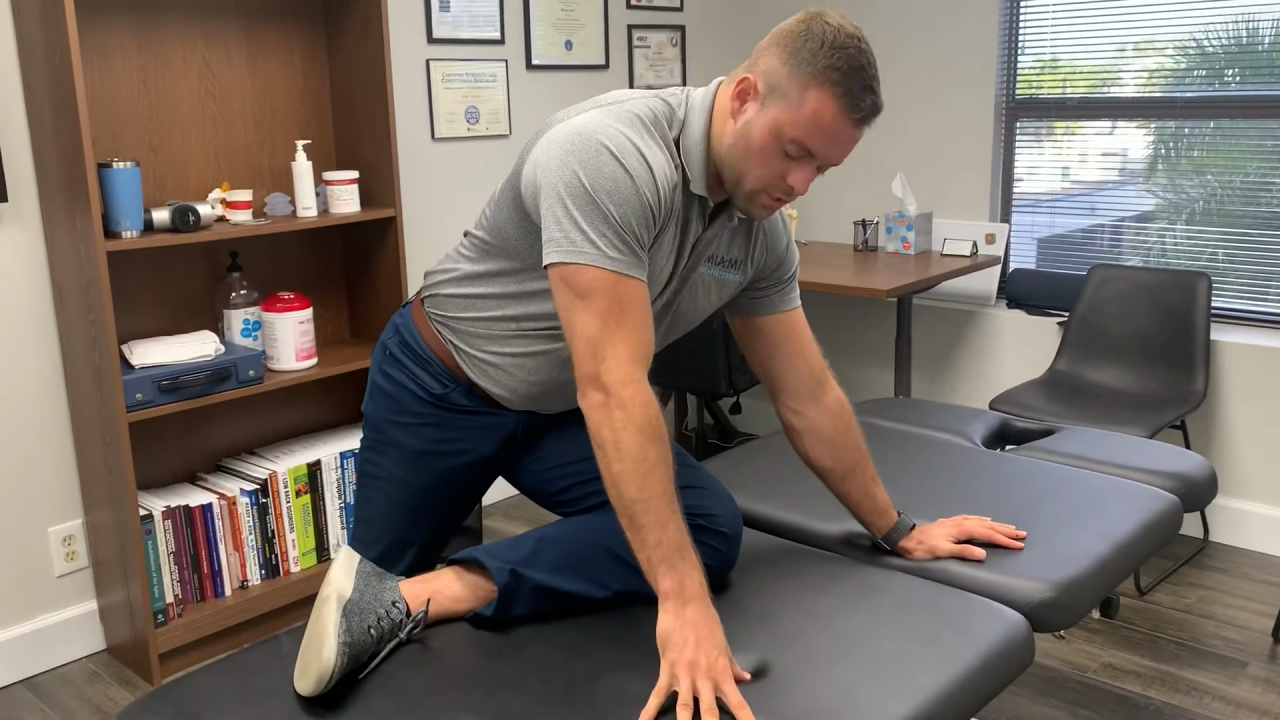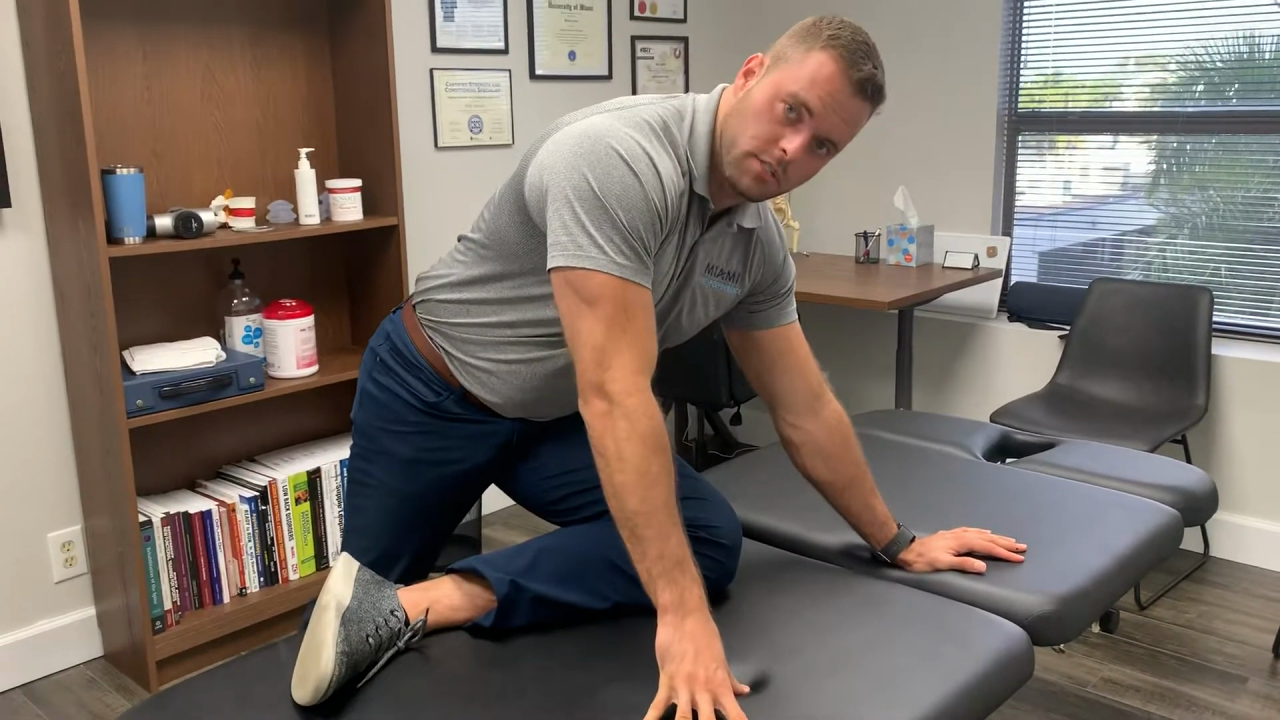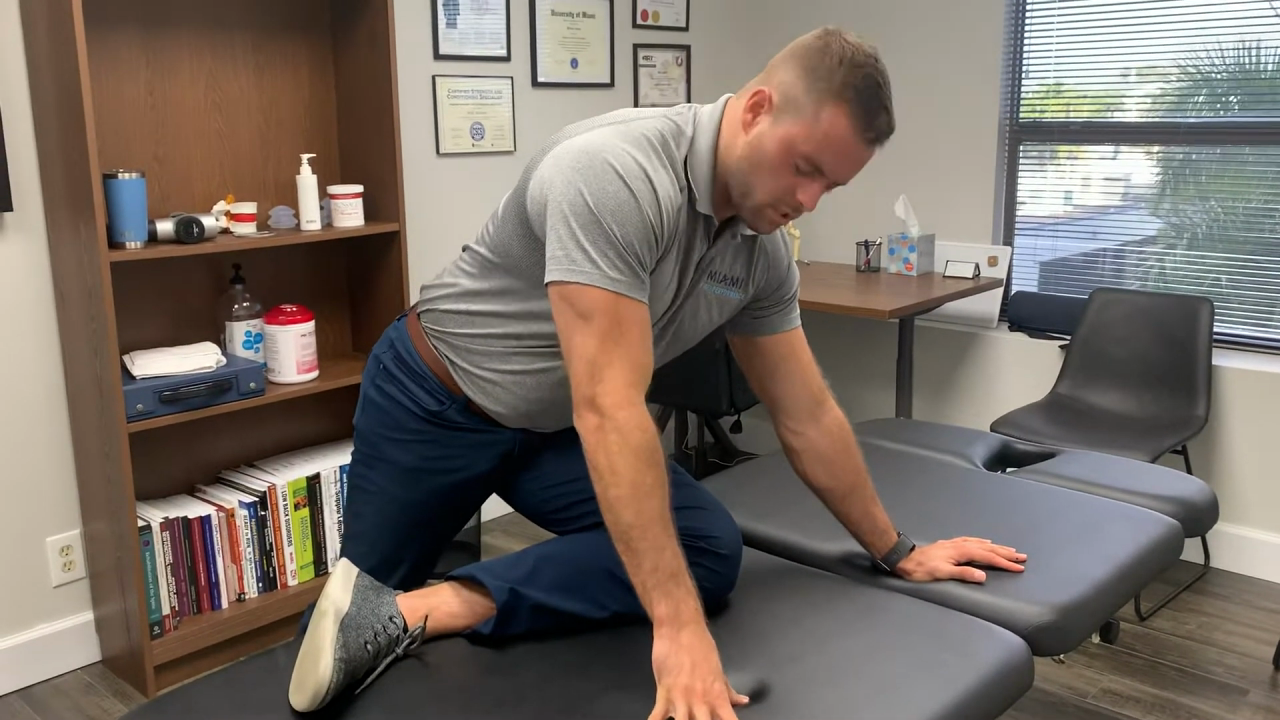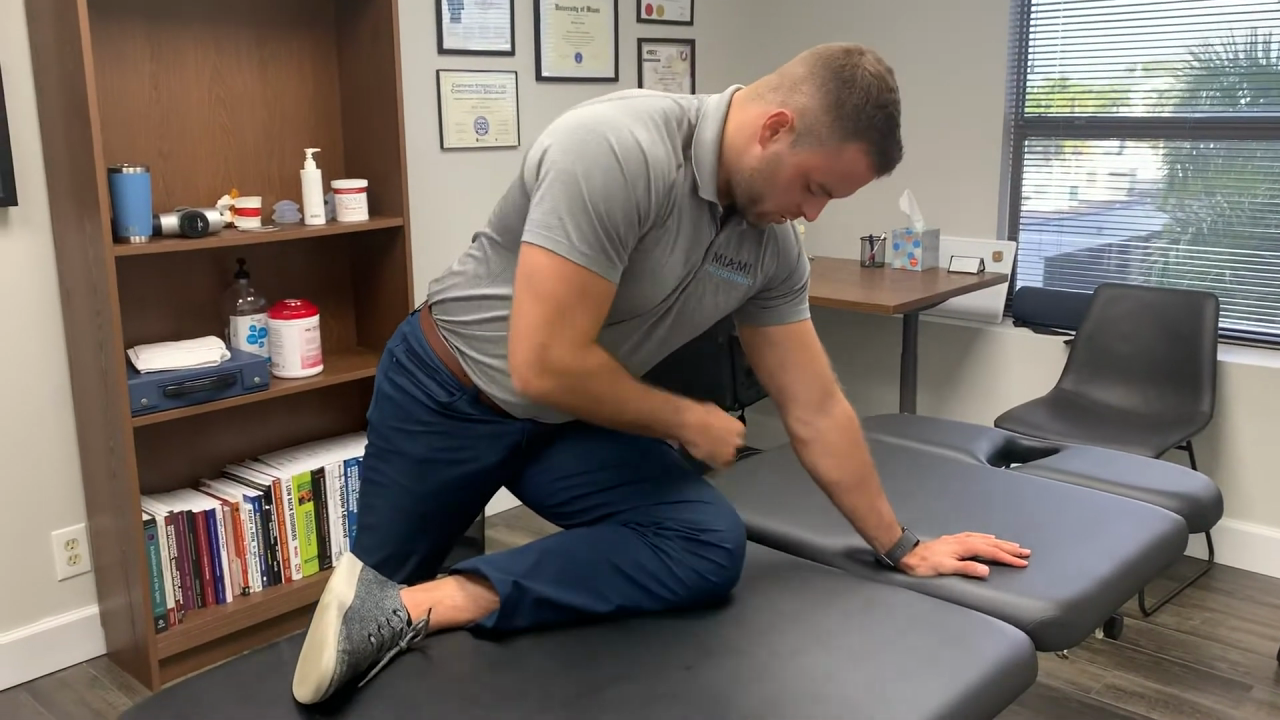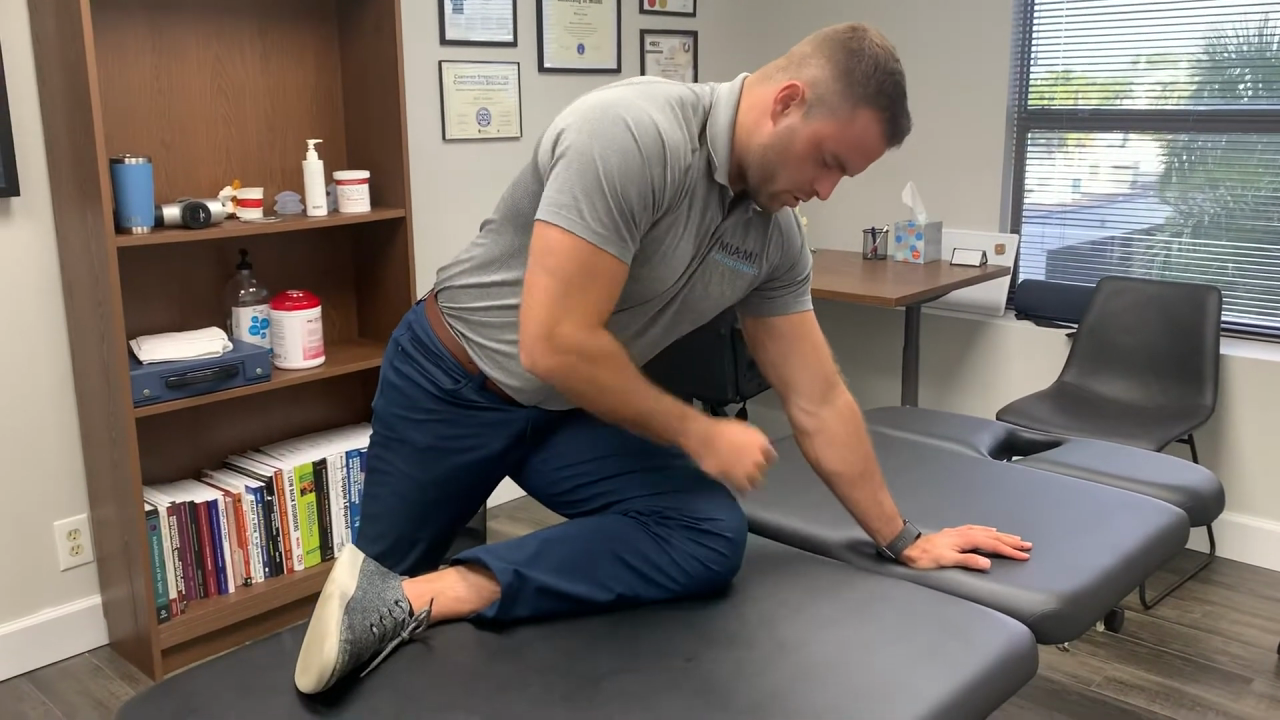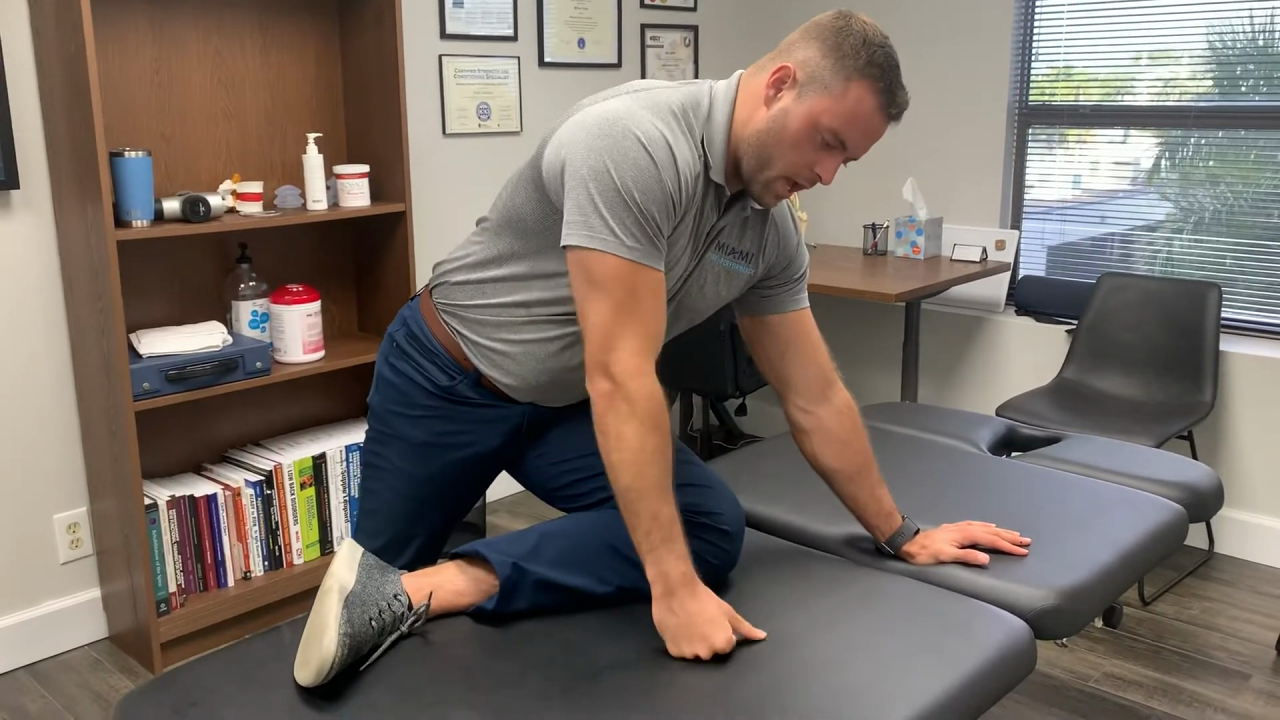
dt=0.5s
person 1, frame 1
left shoulder: (762, 233)
right shoulder: (609, 155)
left elbow: (807, 398)
right elbow: (612, 389)
left wrist: (898, 531)
right wrist: (683, 602)
left hip: (558, 408)
right hip: (443, 385)
left knee: (709, 528)
right knee: (379, 583)
left ankle: (418, 600)
person 1, frame 2
left shoulder: (758, 244)
right shoulder: (617, 157)
left elbow: (804, 410)
right elbow: (615, 396)
left wrist: (898, 544)
right wrist: (681, 613)
left hip: (551, 416)
right hip: (431, 391)
left knee: (709, 540)
right knee: (360, 610)
left ankle: (420, 608)
person 1, frame 3
left shoulder: (762, 252)
right shoulder: (615, 172)
left elbow: (807, 418)
right elbow: (609, 410)
left wrist: (898, 553)
right wrist: (678, 626)
left hip: (552, 425)
right hip: (435, 400)
left knee: (709, 551)
right knee: (356, 617)
left ankle: (420, 613)
person 1, frame 4
left shoulder: (770, 245)
right shoulder: (617, 148)
left elbow: (814, 410)
right elbow: (545, 364)
left wrist: (901, 546)
right wrist: (684, 421)
left hip: (568, 417)
right hip: (448, 391)
left knee: (708, 546)
right knee: (379, 591)
left ankle: (422, 608)
person 1, frame 5
left shoulder: (775, 235)
right shoulder: (632, 132)
left elbow: (818, 403)
right elbow: (554, 344)
left wrist: (903, 540)
right wrist: (696, 435)
left hip: (571, 407)
right hip: (452, 383)
left knee: (710, 536)
right knee: (384, 582)
left ankle: (424, 600)
person 1, frame 6
left shoulder: (771, 232)
right shoulder: (634, 140)
left elbow: (815, 400)
right elbow: (620, 379)
left wrist: (901, 537)
right wrist: (673, 590)
left hip: (563, 403)
right hip: (447, 376)
left knee: (712, 530)
right knee: (383, 573)
left ankle: (425, 594)
